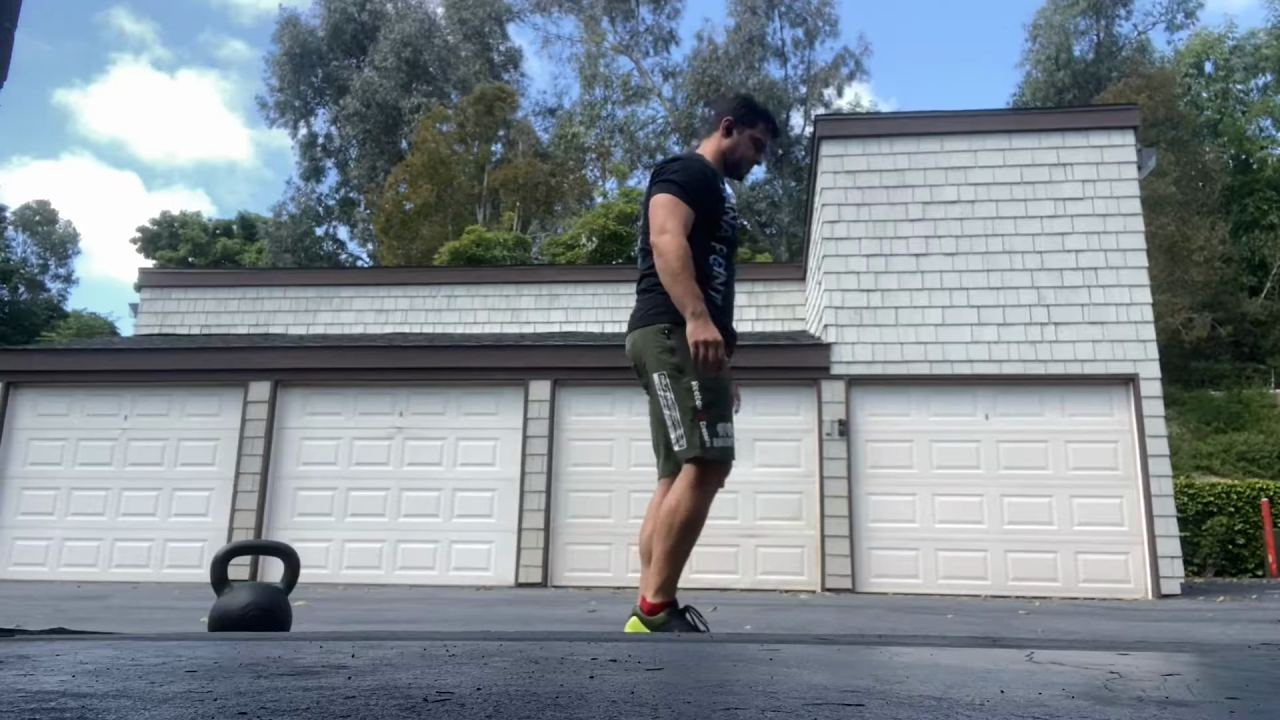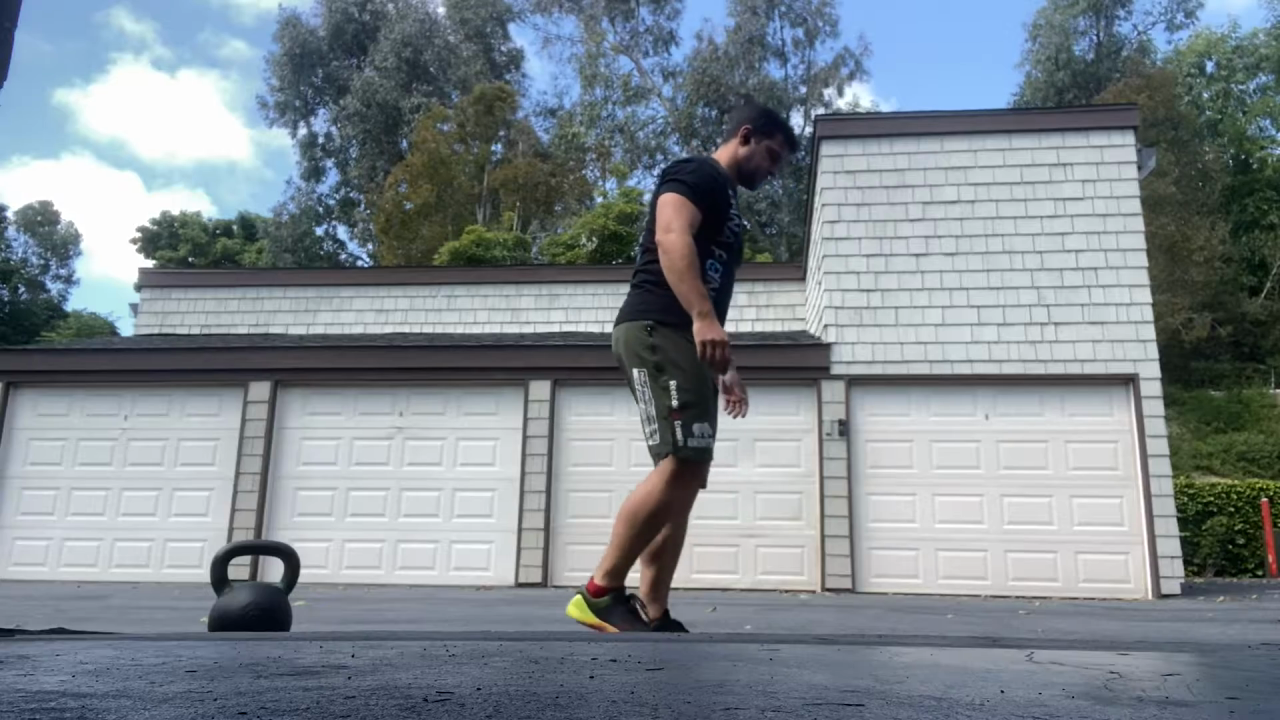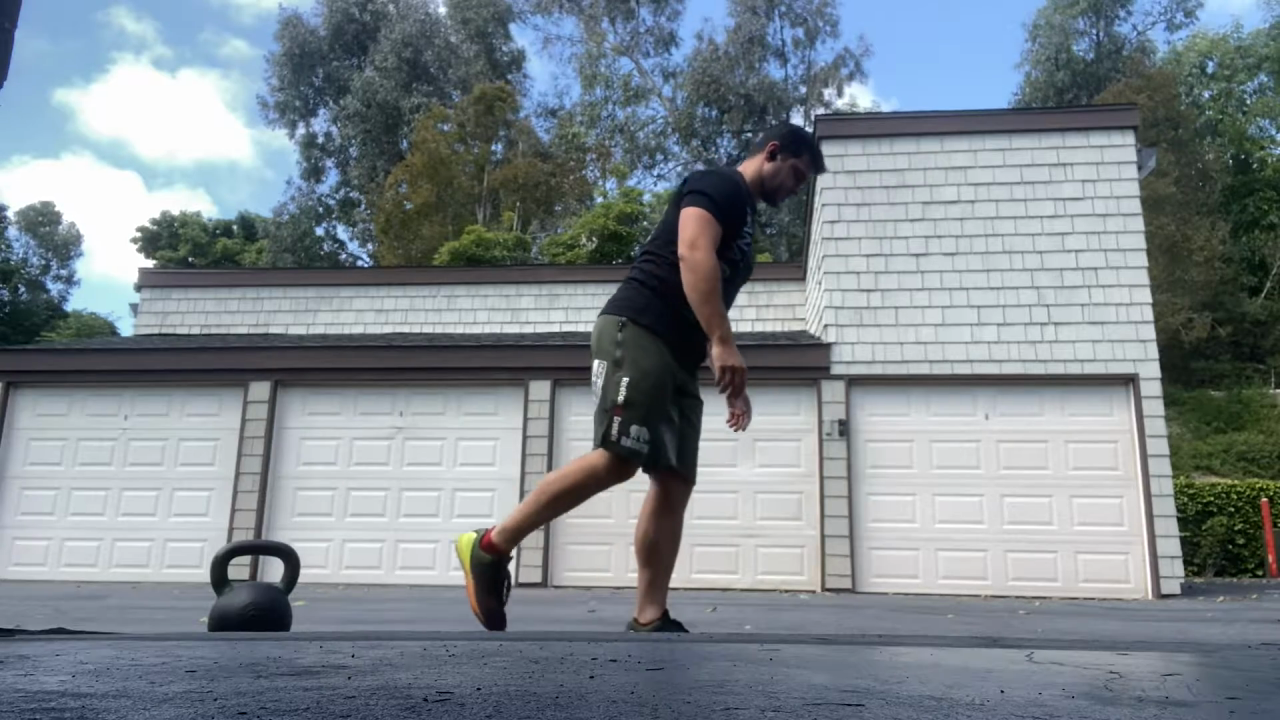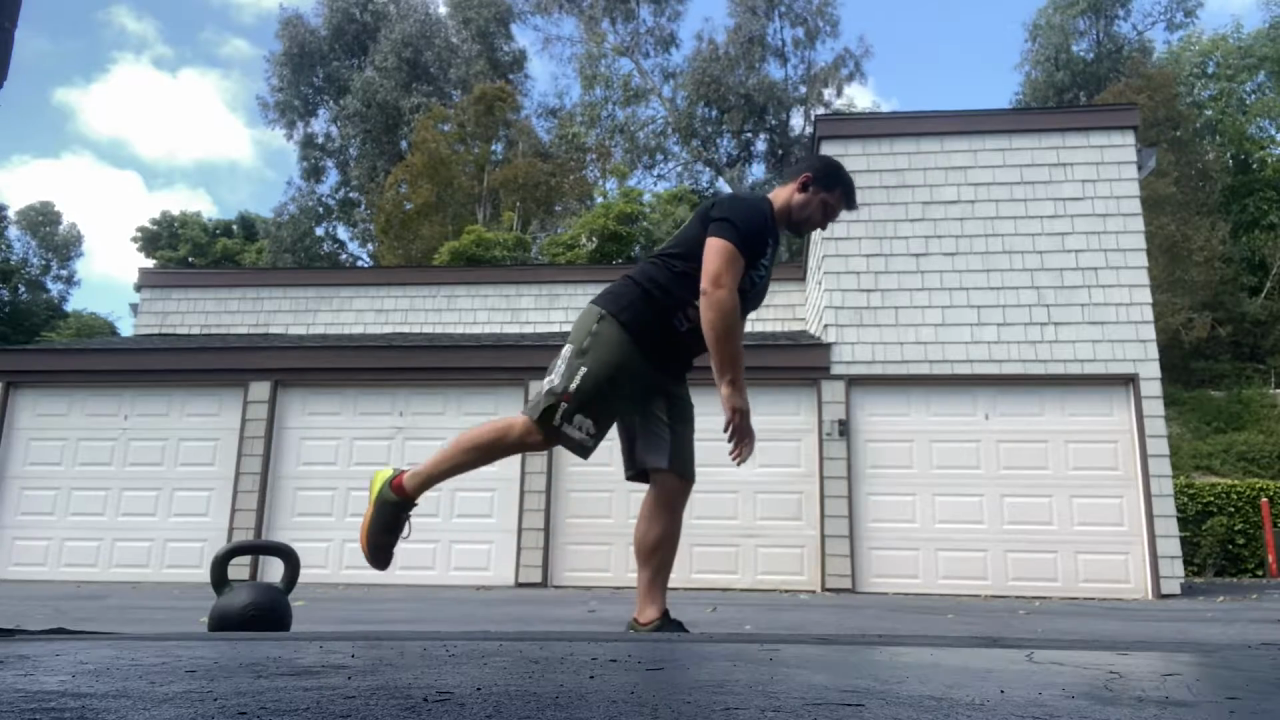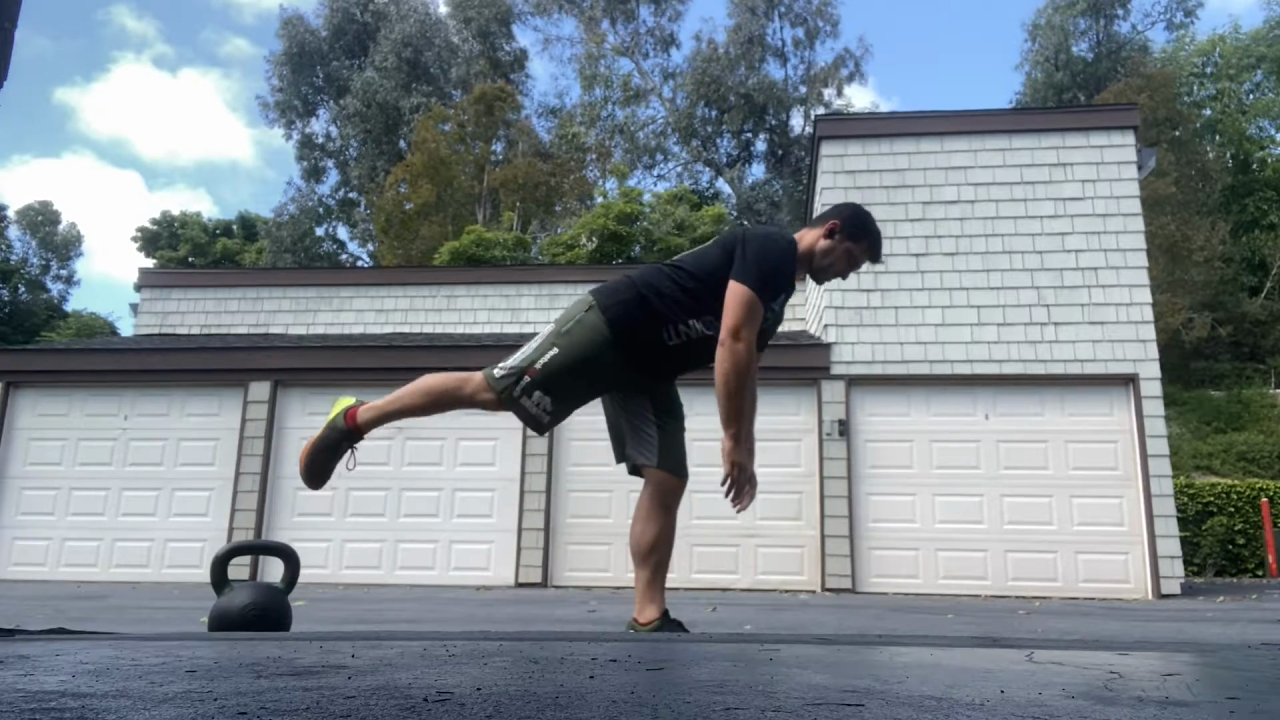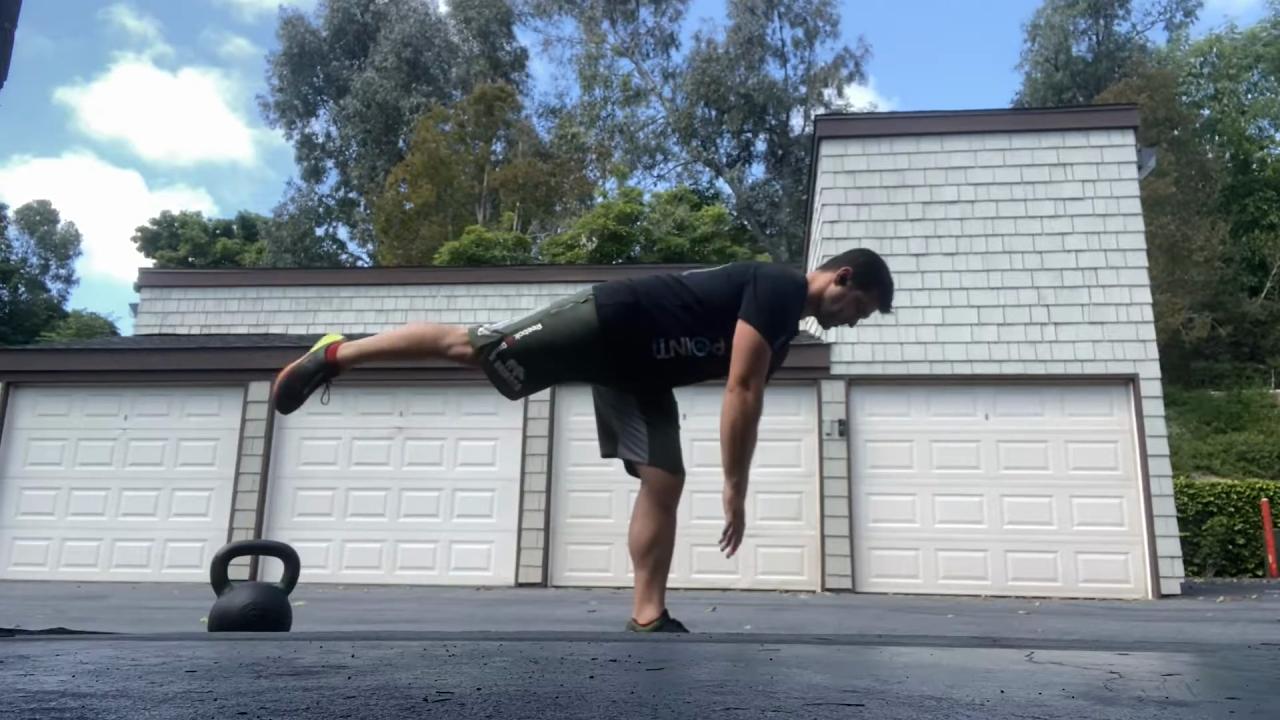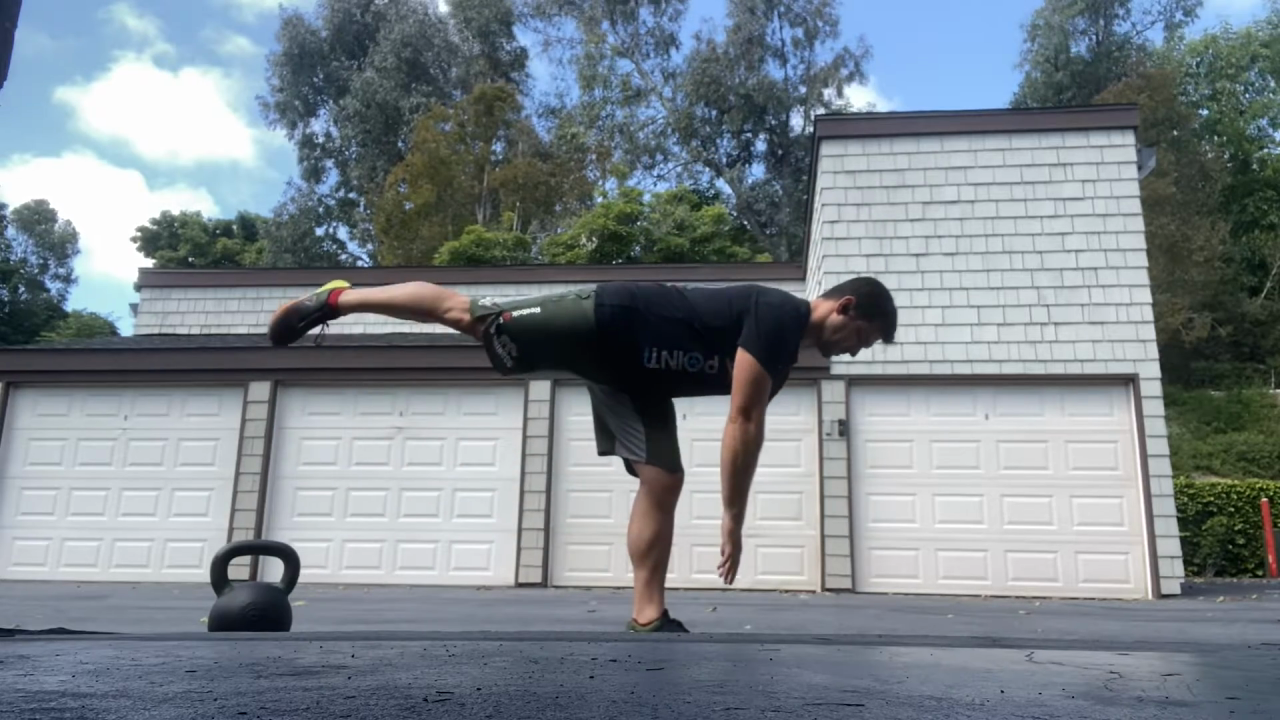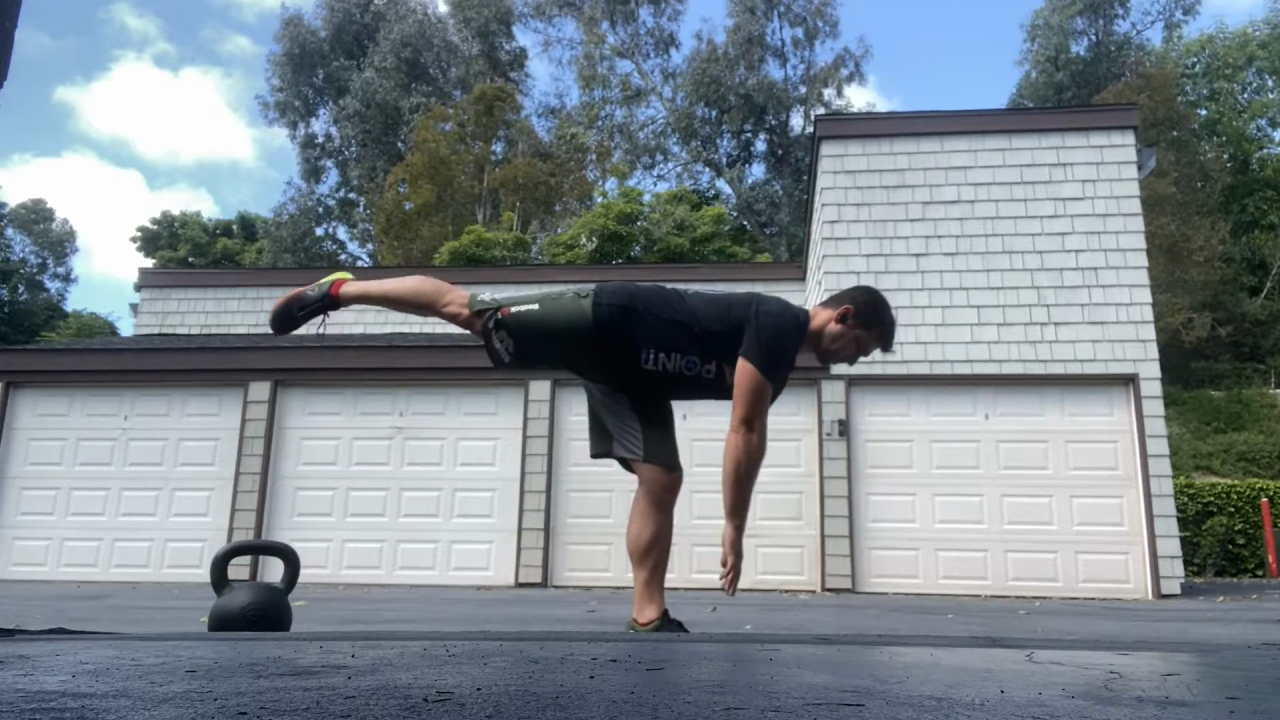
dt=0.3s
person 1, frame 1
left shoulder: (711, 190)
right shoulder: (686, 171)
right elbow: (666, 240)
left wrist: (716, 346)
right wrist: (698, 320)
left hip: (689, 343)
right hip: (673, 335)
left knee: (681, 476)
right knee: (706, 466)
left ankle: (652, 608)
right ankle: (656, 607)
person 1, frame 2
left shoulder: (724, 199)
right shoulder: (697, 174)
right elbow: (672, 238)
left wrist: (724, 368)
right wrist: (703, 319)
left hip: (681, 340)
right hip: (658, 329)
left knee: (682, 474)
right knee: (683, 465)
left ankle: (652, 614)
right ankle: (601, 591)
person 1, frame 3
left shoulder: (743, 212)
right shoulder: (716, 185)
right elbow: (693, 255)
left wrist: (729, 376)
right wrist: (724, 347)
left hip: (677, 352)
right hip: (637, 330)
left knee: (676, 480)
right knee: (614, 459)
left ankle: (650, 616)
right ankle: (491, 548)
person 1, frame 4
left shoulder: (767, 243)
right shoulder: (745, 211)
left elbow: (722, 324)
right elbow: (715, 291)
left wrist: (738, 410)
right wrist: (732, 389)
left hip: (664, 361)
right hip: (619, 329)
left knee: (672, 483)
right knee: (539, 429)
left ankle: (649, 616)
right ankle: (402, 487)
person 1, frame 5
left shoulder: (778, 292)
right shoulder: (767, 249)
left elbow: (742, 364)
right elbow: (732, 345)
left wrist: (745, 453)
right wrist: (734, 441)
left hip: (647, 365)
right hip: (609, 325)
left knee: (667, 480)
right knee: (490, 388)
left ankle: (648, 612)
right ankle: (356, 420)
person 1, frame 6
left shoulder: (782, 330)
right shoulder: (777, 287)
left elbow: (747, 402)
right elbow: (739, 391)
left wrist: (737, 491)
right wrist: (733, 487)
left hip: (639, 370)
right hip: (604, 325)
left knee: (663, 482)
right knee: (468, 346)
left ankle: (648, 614)
right ankle: (336, 356)
person 1, frame 7
left shoulder: (782, 355)
right shoulder: (778, 318)
left elbow: (749, 428)
right elbow: (740, 422)
left wrist: (736, 515)
right wrist: (732, 518)
left hip: (632, 372)
right hip: (601, 326)
left knee: (663, 481)
right knee: (464, 313)
left ankle: (648, 615)
right ankle: (337, 299)
person 1, frame 8
left shoulder: (778, 360)
right shoulder: (777, 324)
left elbow: (749, 436)
right elbow: (743, 434)
left wrist: (736, 526)
right wrist: (733, 527)
left hip: (629, 372)
right hip: (598, 325)
left knee: (661, 481)
right knee: (463, 308)
left ankle: (648, 615)
right ankle: (338, 289)
